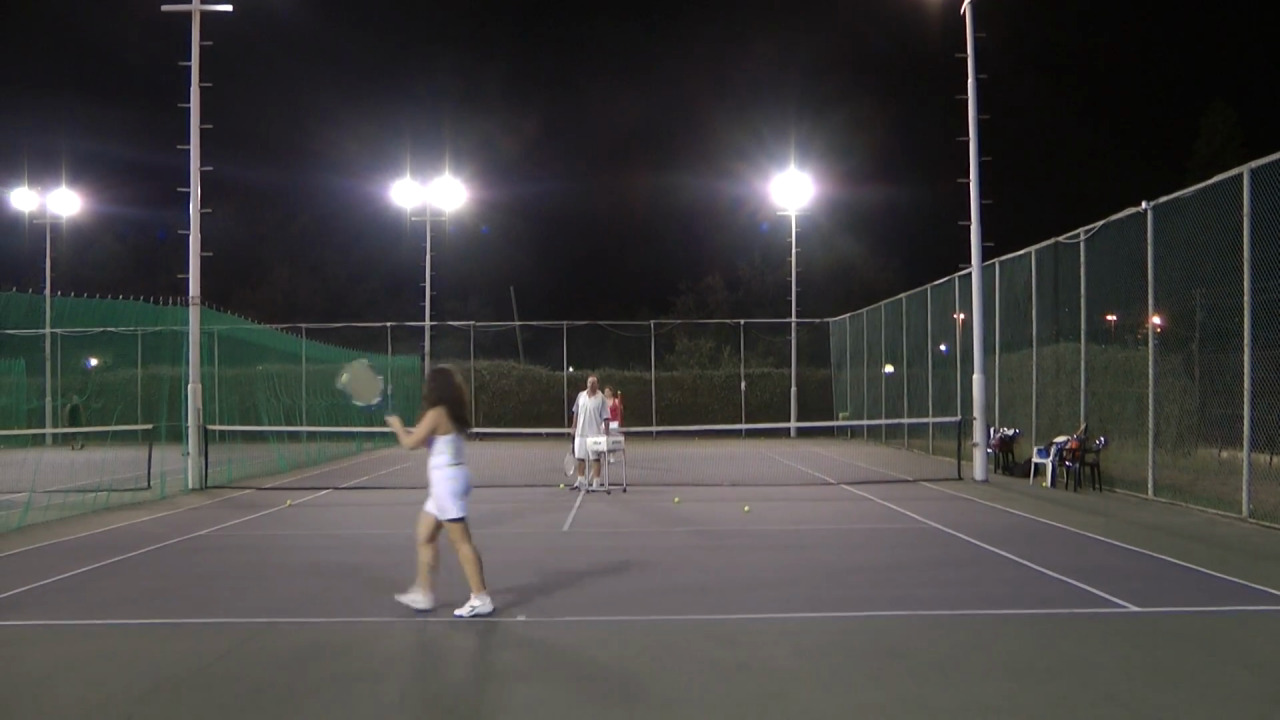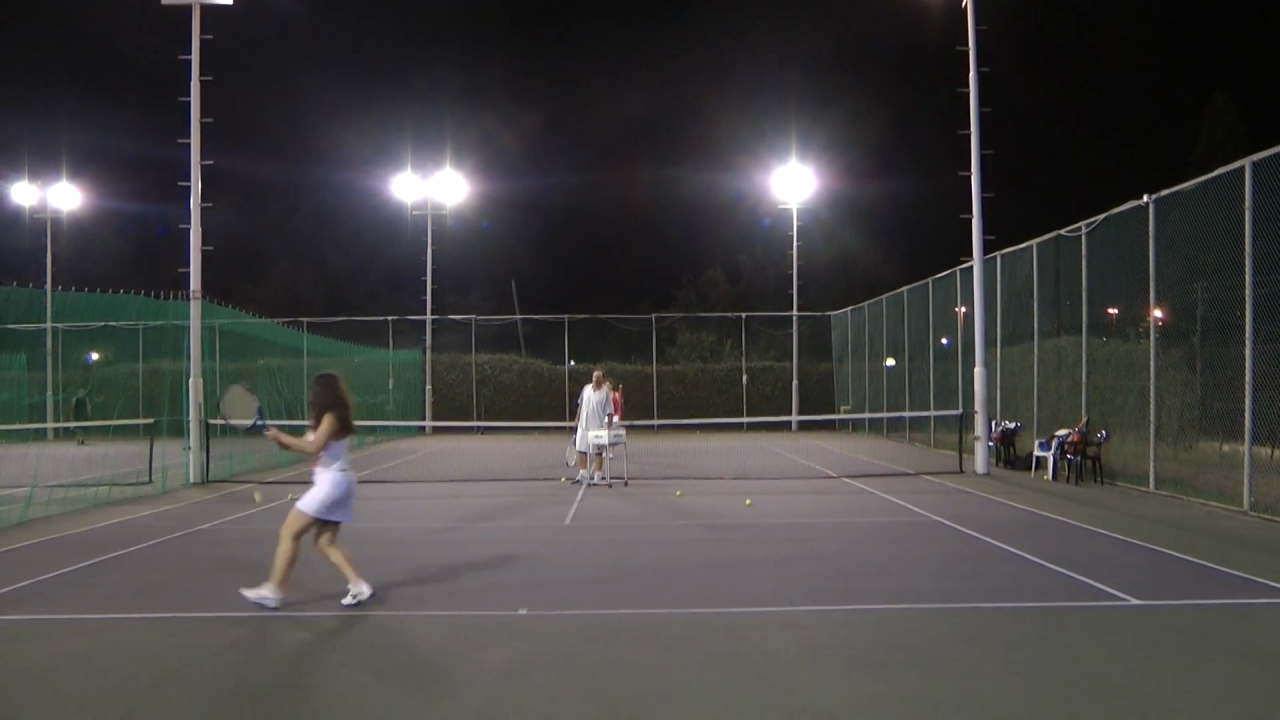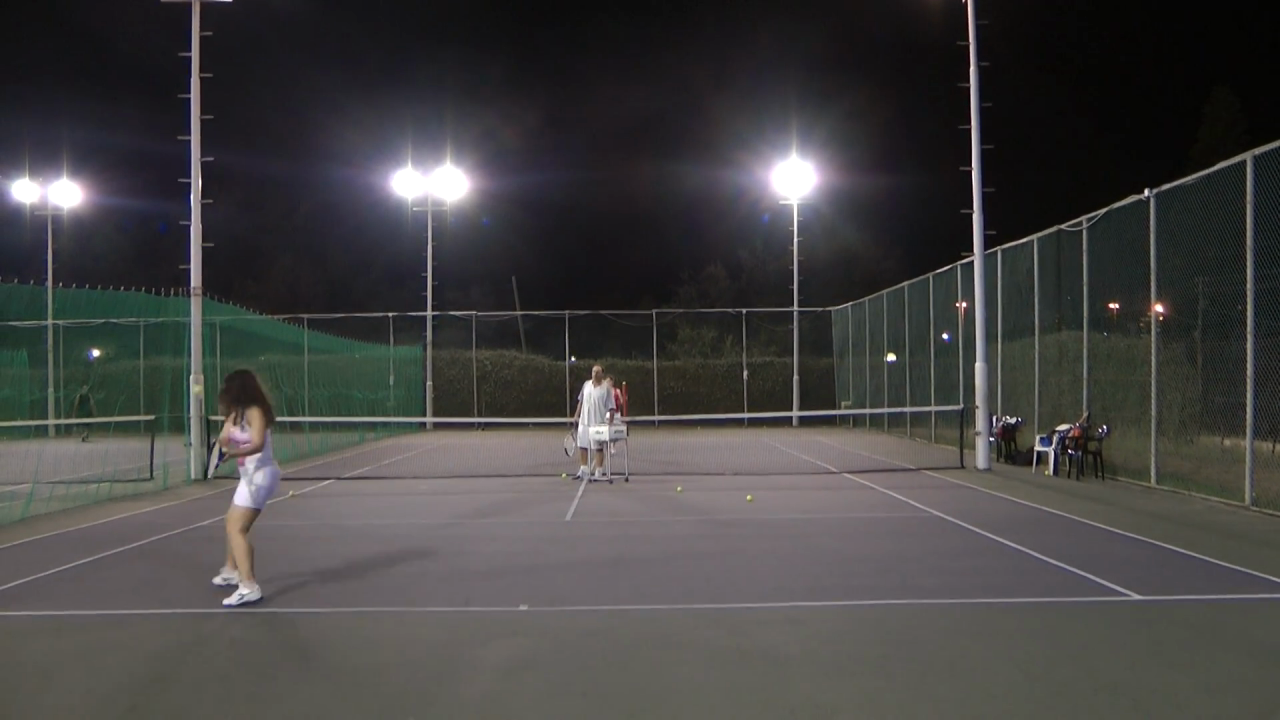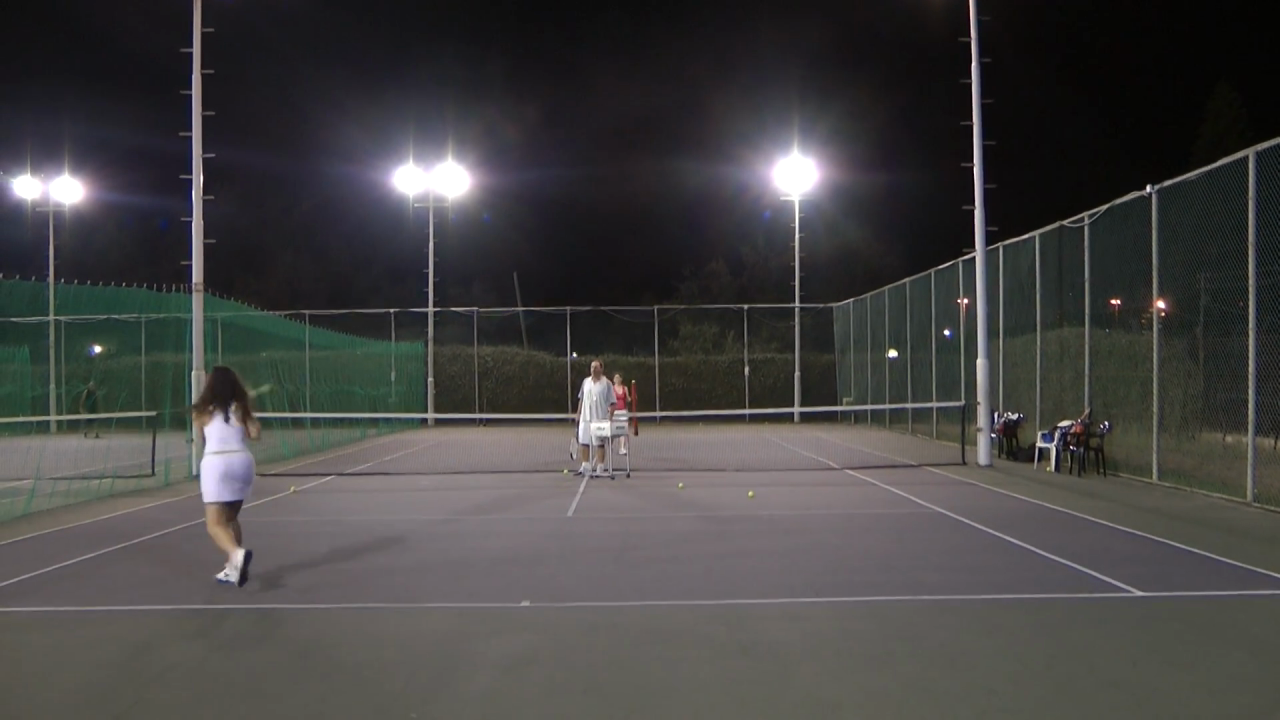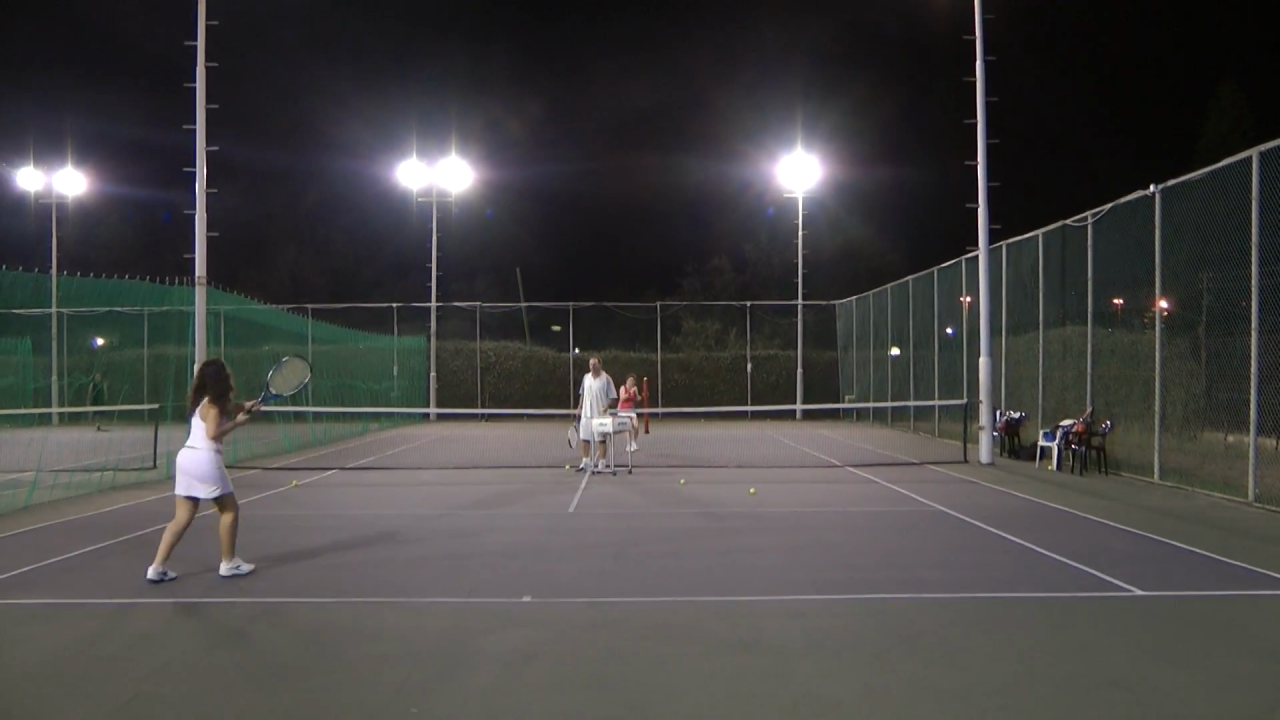
dt=0.4s
person 1, frame 1
left shoulder: (436, 413)
right shoulder: (454, 414)
left elbow: (411, 443)
left wrist: (397, 426)
right wrist: (404, 430)
left hip: (447, 479)
right hip: (454, 477)
left knee: (461, 542)
right knee: (423, 538)
left ankle: (481, 599)
right ankle: (422, 593)
person 1, frame 2
left shoulder: (331, 418)
right shoulder: (334, 418)
left elbow: (313, 447)
right elbow: (312, 445)
left wrist: (282, 437)
right wrist: (285, 440)
left hip: (331, 483)
right hip: (338, 483)
left knee: (288, 533)
right knee: (325, 542)
left ankle: (272, 591)
right ankle: (358, 586)
person 1, frame 3
left shoulder: (255, 412)
right shoulder: (236, 412)
left elbow: (258, 445)
right elbow: (223, 440)
left wrist: (235, 452)
right wrist: (225, 444)
left hip: (261, 475)
right hip: (251, 475)
left knee: (237, 529)
right knee: (233, 524)
left ankle: (249, 588)
right ankle: (232, 572)
person 1, frame 4
left shoulder: (204, 409)
right shoulder: (240, 407)
right elbow: (254, 435)
left hip: (216, 465)
right hip: (242, 461)
left knee: (214, 524)
right knee: (229, 518)
left ankle: (238, 555)
right ankle: (234, 568)
person 1, frame 5
left shoulder: (202, 401)
right shoulder: (213, 404)
left elbow: (227, 410)
right elbow: (213, 434)
left wrist: (243, 408)
right wrist: (236, 423)
left hip: (186, 458)
right hip: (205, 461)
left knee: (182, 519)
right knee: (230, 510)
left ankle: (157, 568)
right ankle: (229, 563)
